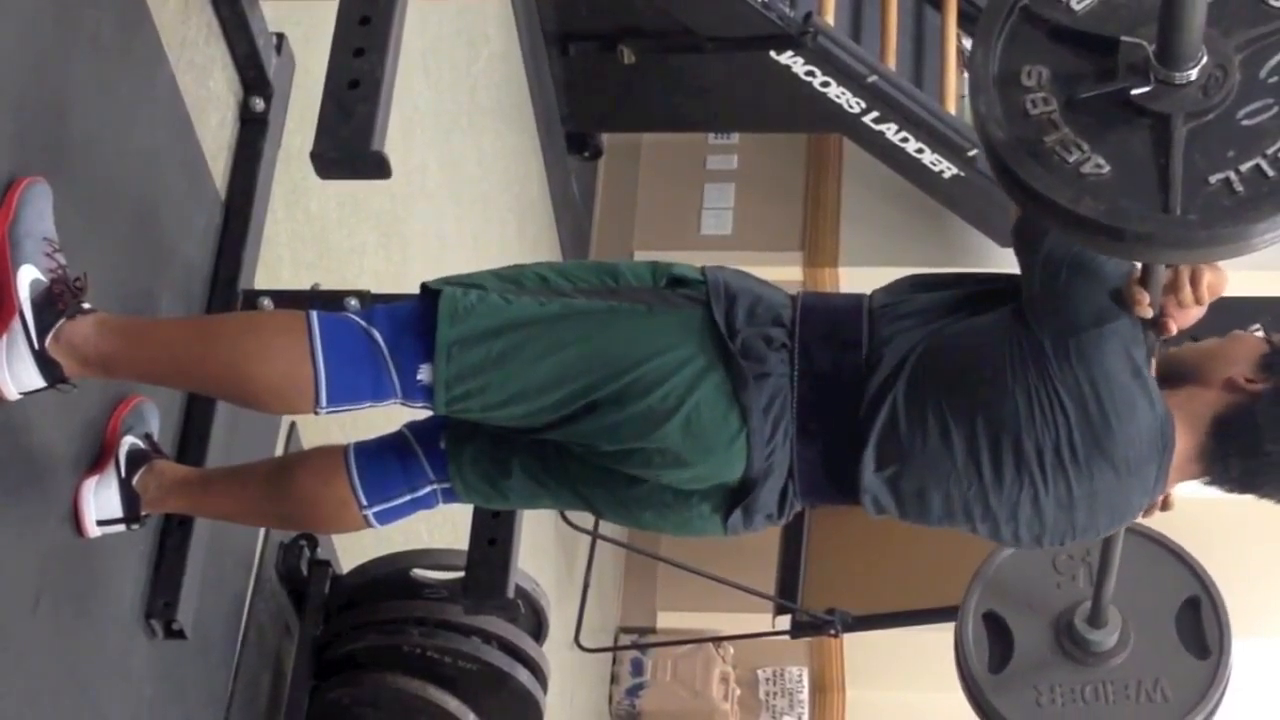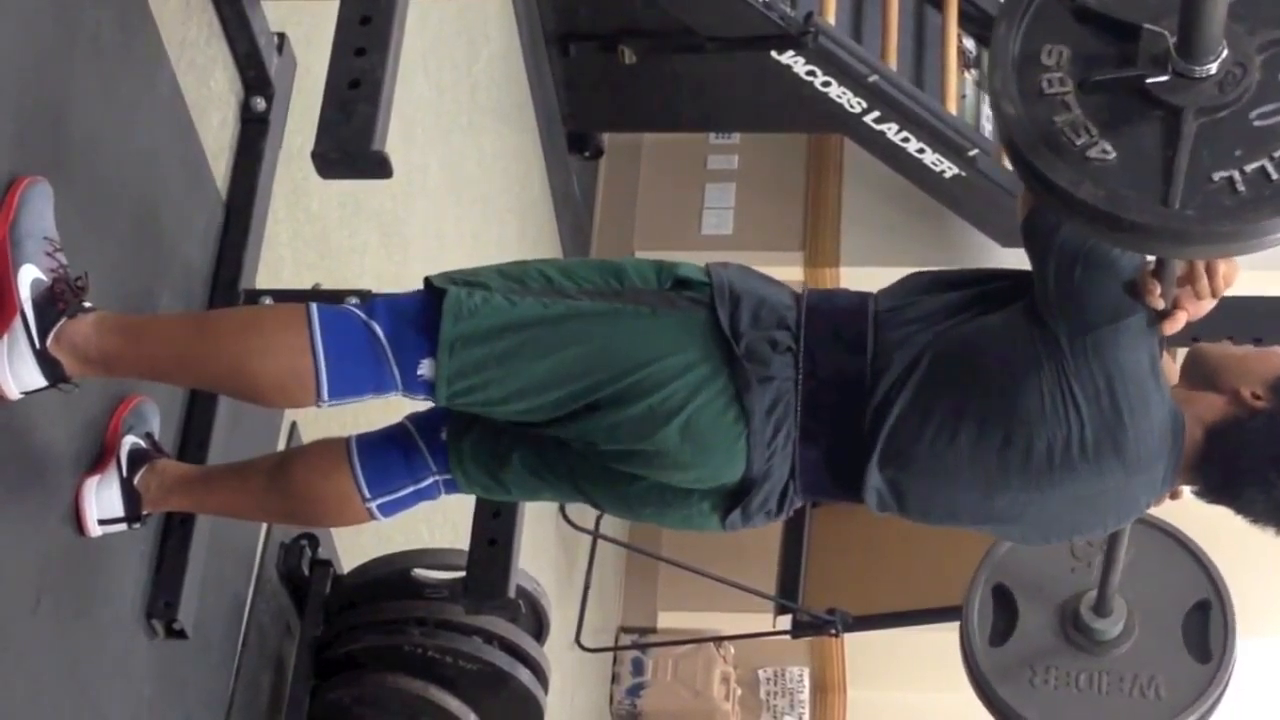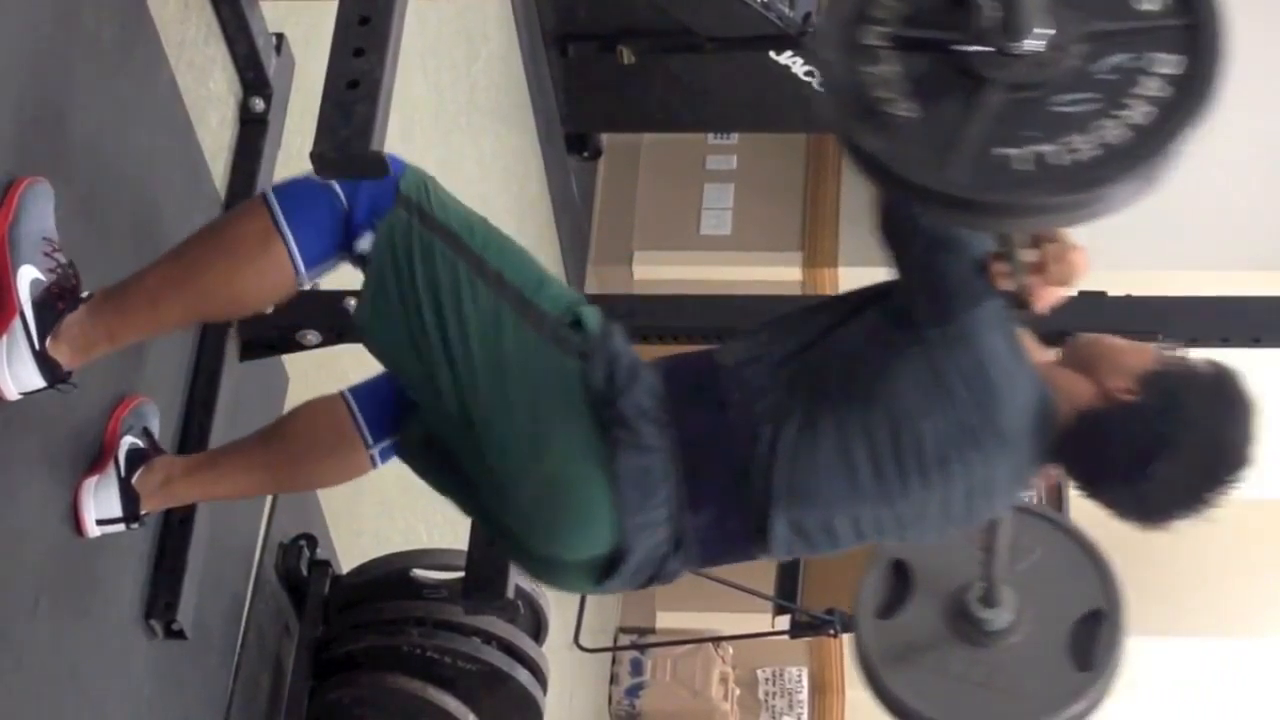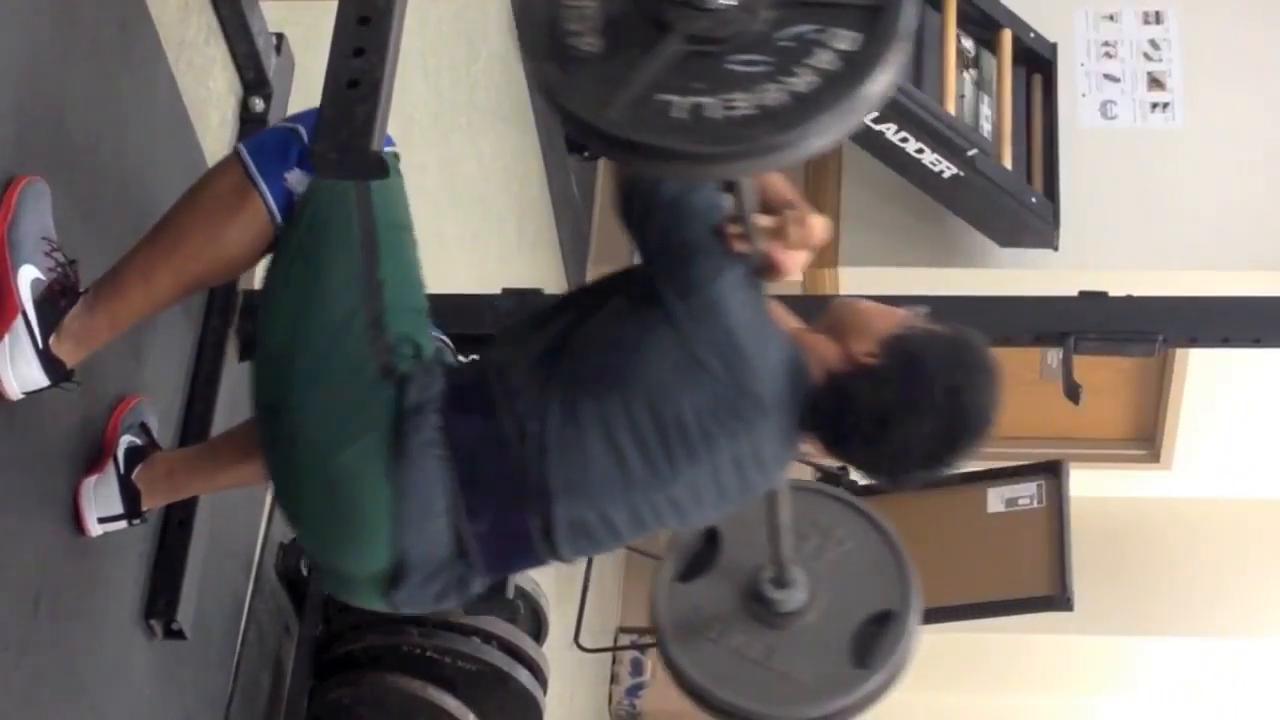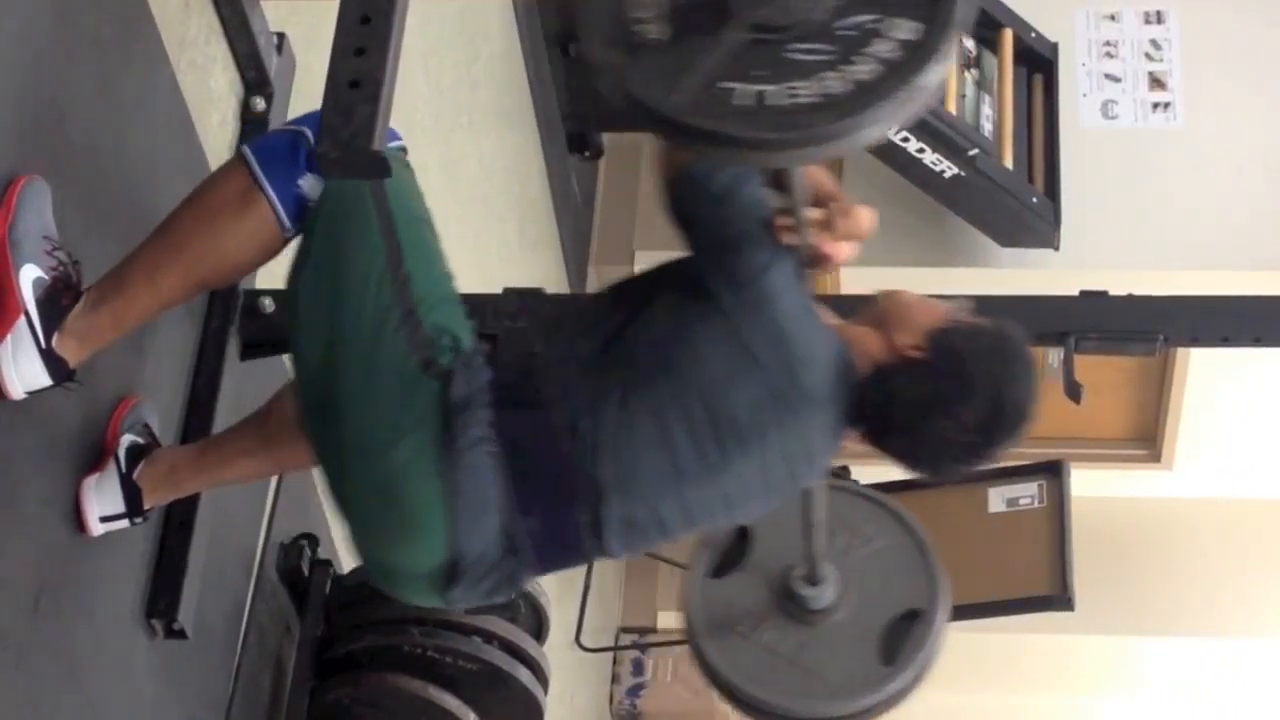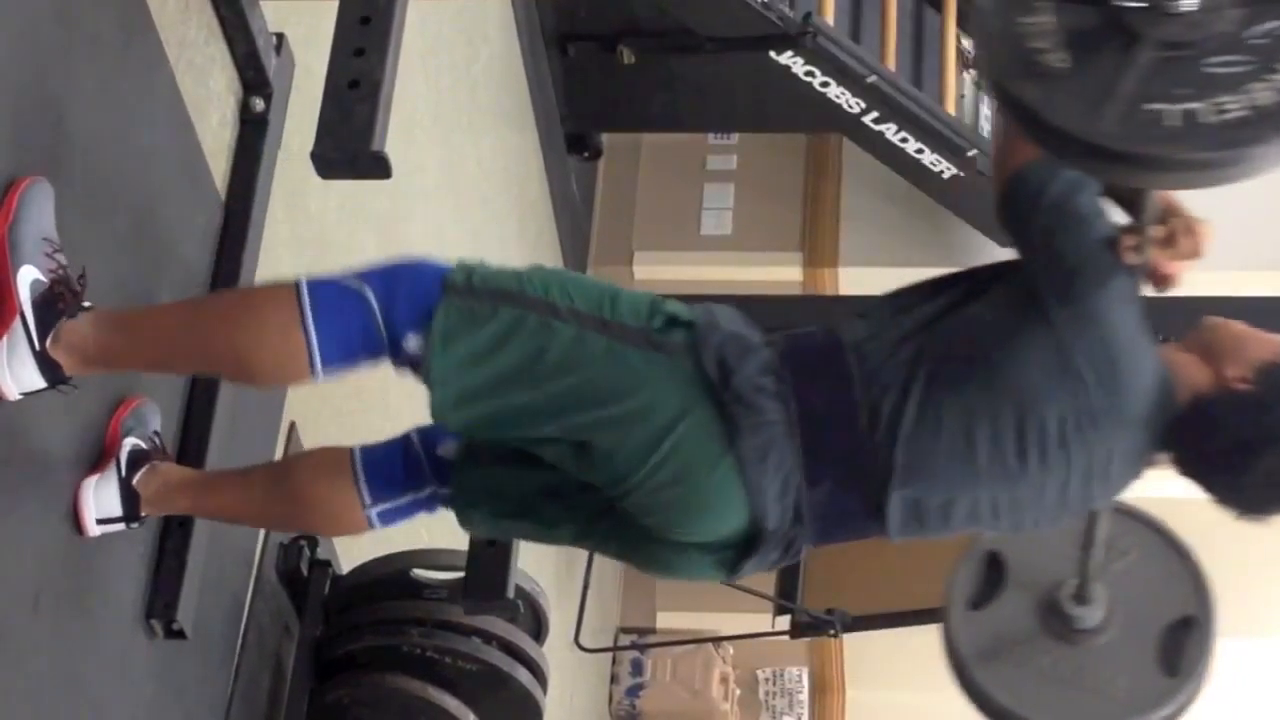
dt=0.5s
person 1, frame 1
left shoulder: (1101, 377)
right shoulder: (1113, 492)
left elbow: (1046, 203)
left wrist: (1136, 297)
right wrist: (1156, 294)
right hip: (741, 476)
left knee: (369, 353)
right knee: (407, 471)
right ankle: (153, 486)
person 1, frame 2
left shoulder: (1110, 377)
right shoulder: (1119, 487)
left elbow: (1056, 211)
left wrist: (1146, 298)
right wrist: (1165, 303)
right hip: (742, 470)
left knee: (379, 341)
right knee: (422, 456)
right ankle: (154, 482)
person 1, frame 3
left shoulder: (981, 362)
right shoulder: (994, 471)
left elbow: (912, 204)
left wrist: (1006, 290)
right wrist: (1023, 284)
left hip: (604, 445)
right hip: (615, 531)
left knee: (368, 200)
right knee: (407, 403)
right ankle: (156, 483)
person 1, frame 4
left shoulder: (724, 330)
right shoulder: (765, 454)
left elbow: (651, 173)
right wrist: (771, 252)
left hip: (364, 486)
right hip: (412, 559)
left knee: (319, 147)
right knee: (424, 362)
right ankle: (149, 480)
person 1, frame 5
left shoulder: (775, 323)
right shoulder: (808, 445)
left elbow: (693, 159)
right wrist: (819, 226)
left hip: (419, 475)
right hip: (457, 553)
right knee: (421, 375)
right ankle: (152, 478)
person 1, frame 6
left shoulder: (1103, 333)
right shoulder: (1103, 463)
left elbow: (1022, 159)
left hip: (711, 427)
right hip: (711, 522)
left knee: (397, 303)
right knee: (427, 468)
right ankle: (151, 487)
